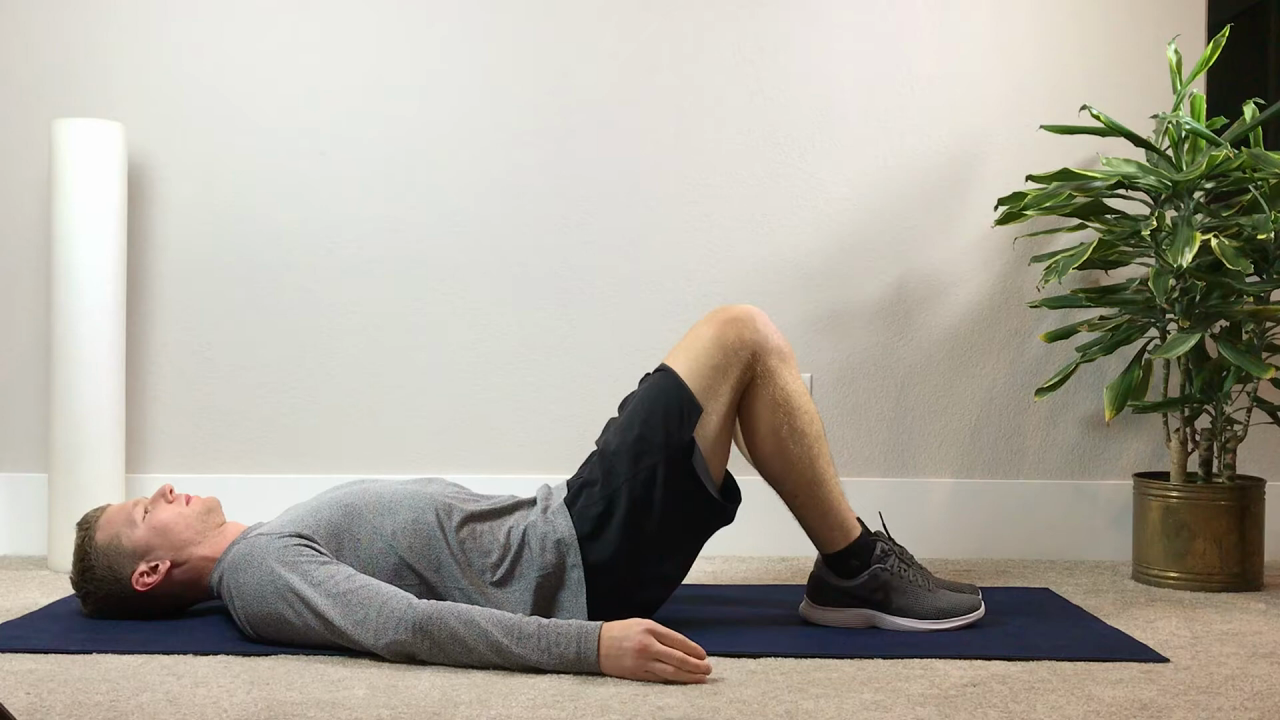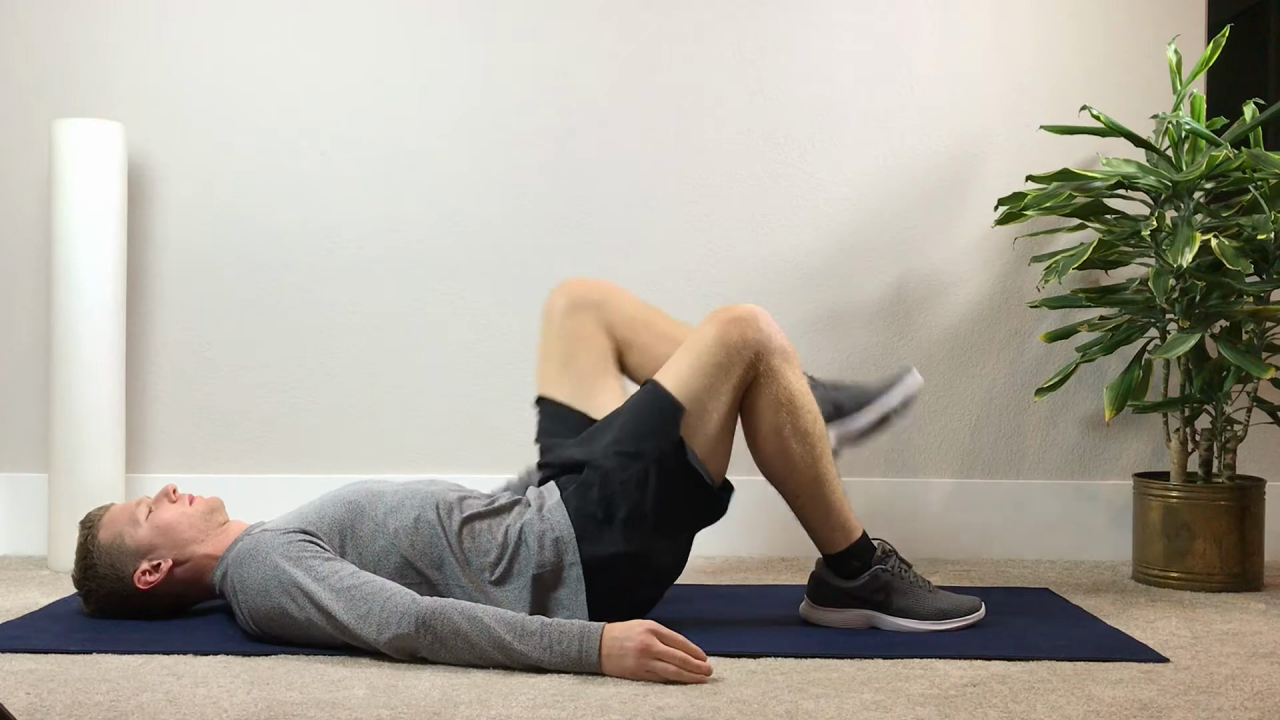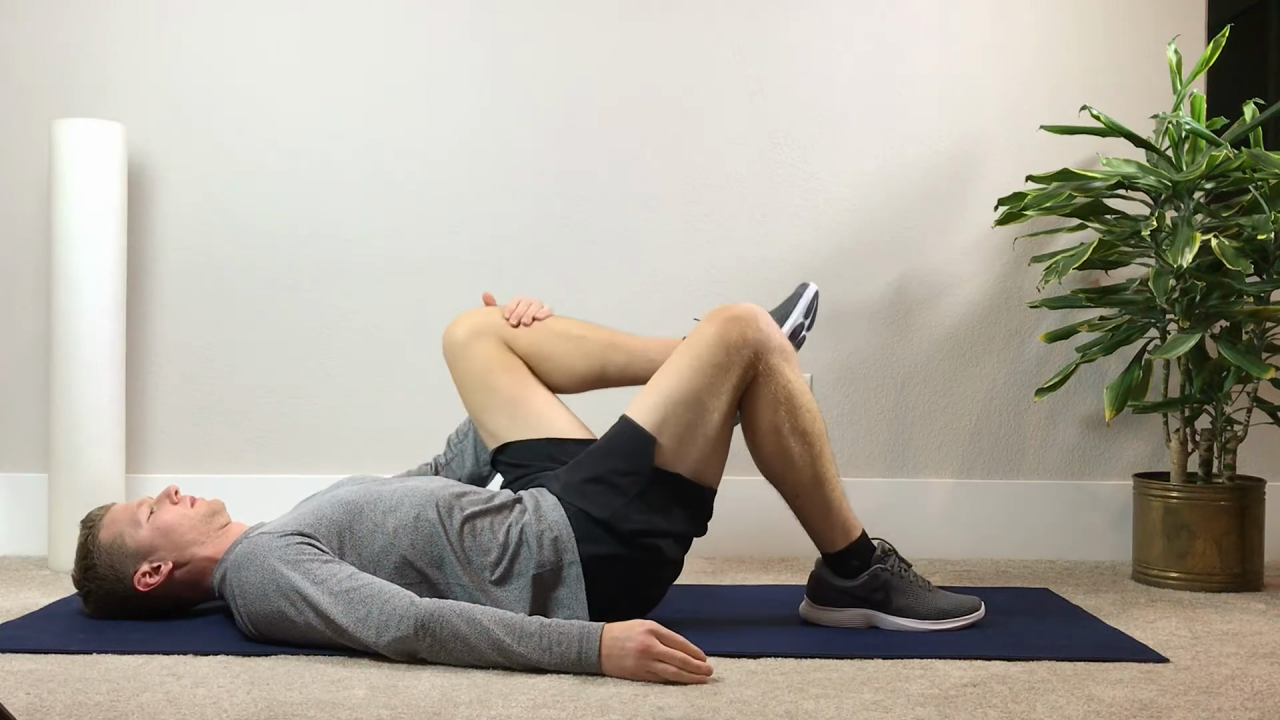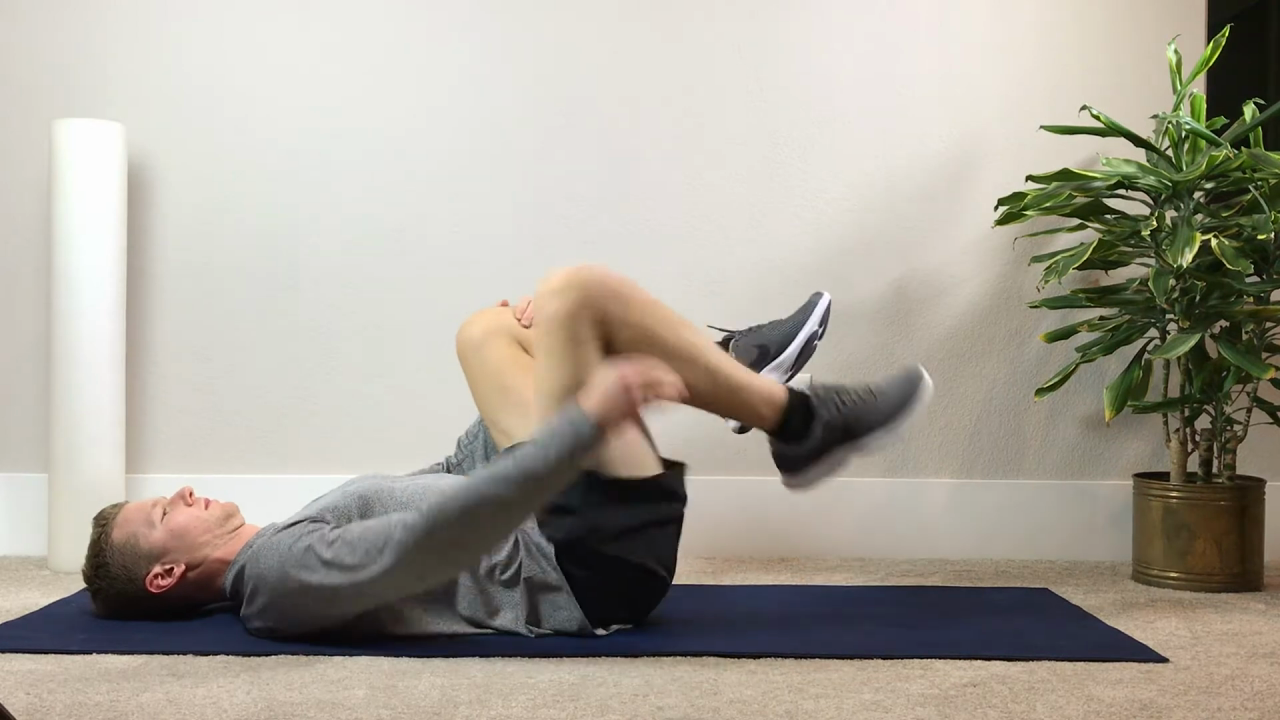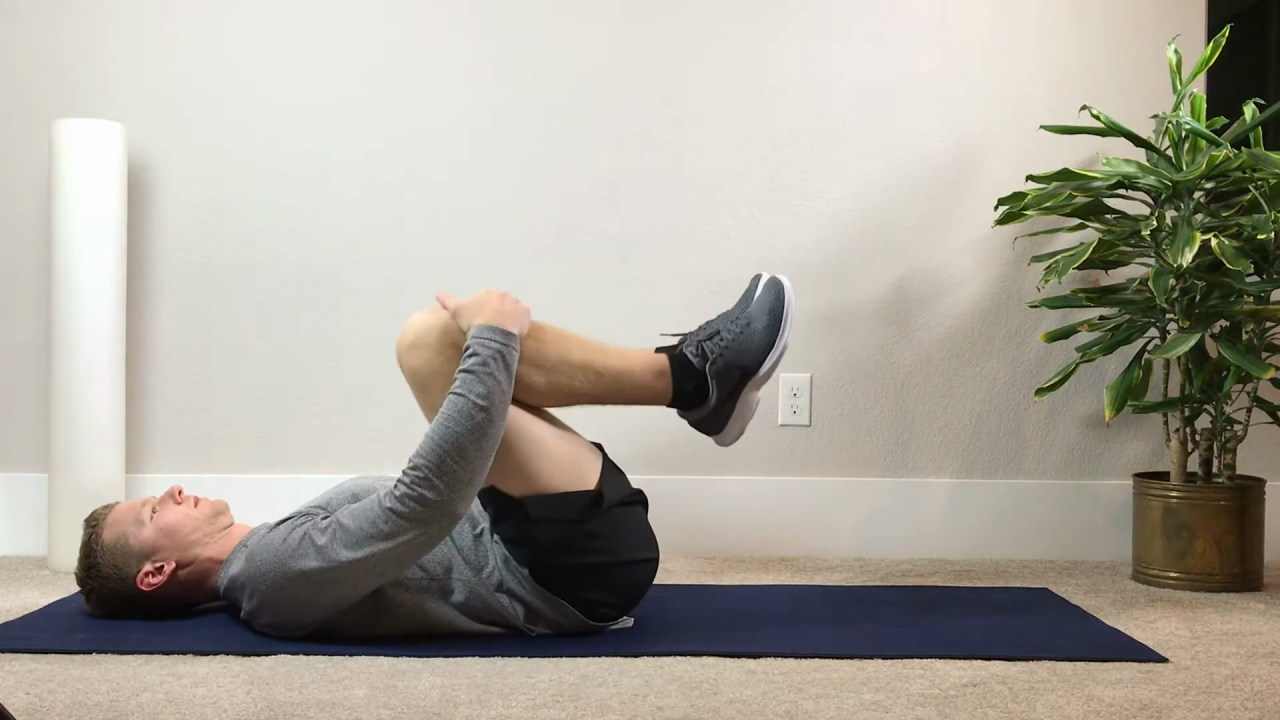
dt=0.5s
person 1, frame 1
left shoulder: (280, 548)
right shoulder: (260, 574)
right elbow: (405, 627)
right wrist: (590, 646)
left hip: (563, 526)
right hip: (587, 561)
left knee: (729, 348)
right knee: (741, 333)
left ankle: (856, 557)
right ankle: (854, 577)
person 1, frame 2
left shoulder: (281, 545)
right shoulder: (264, 573)
right elbow: (407, 625)
left wrist: (540, 480)
right wrist: (593, 643)
left hip: (553, 511)
right hip: (585, 556)
left knee: (583, 302)
right knee: (743, 332)
left ankle: (810, 414)
right ankle: (854, 575)
person 1, frame 3
left shoulder: (287, 539)
right shoulder: (261, 575)
left elbow: (440, 483)
right elbow: (407, 627)
left wrist: (518, 352)
right wrist: (593, 644)
left hip: (546, 510)
right hip: (589, 554)
left knee: (474, 332)
right knee: (739, 331)
left ankle: (727, 383)
right ankle: (853, 573)
person 1, frame 4
left shoulder: (287, 545)
right shoulder: (280, 575)
left elbow: (442, 488)
right elbow: (429, 542)
left wrist: (531, 360)
right wrist: (584, 417)
left hip: (549, 534)
right hip: (589, 562)
left knee: (488, 330)
right knee: (575, 294)
left ankle: (722, 365)
right ankle: (800, 422)
person 1, frame 5
left shoulder: (276, 549)
right shoulder: (277, 574)
left elbow: (437, 490)
right elbow: (423, 506)
right wrist: (494, 345)
left hip: (566, 550)
right hip: (579, 569)
left knee: (456, 334)
right knee: (434, 336)
left ankle: (688, 373)
right ankle: (692, 381)
